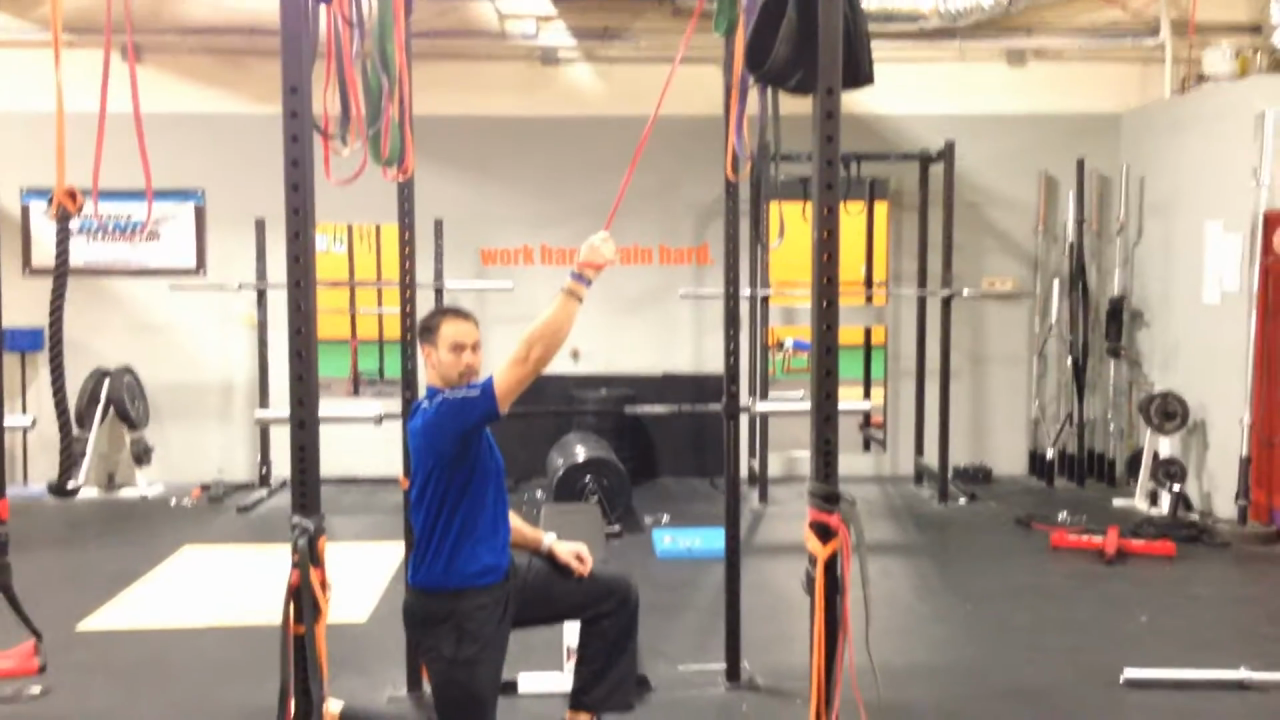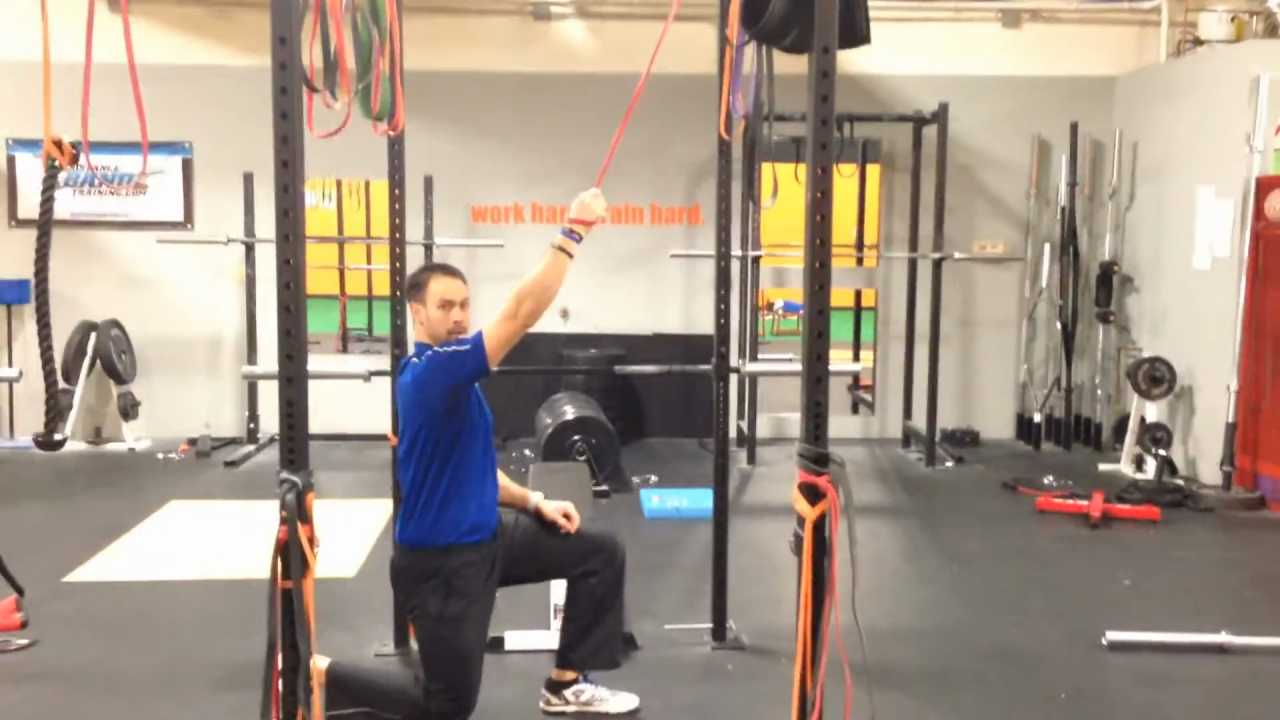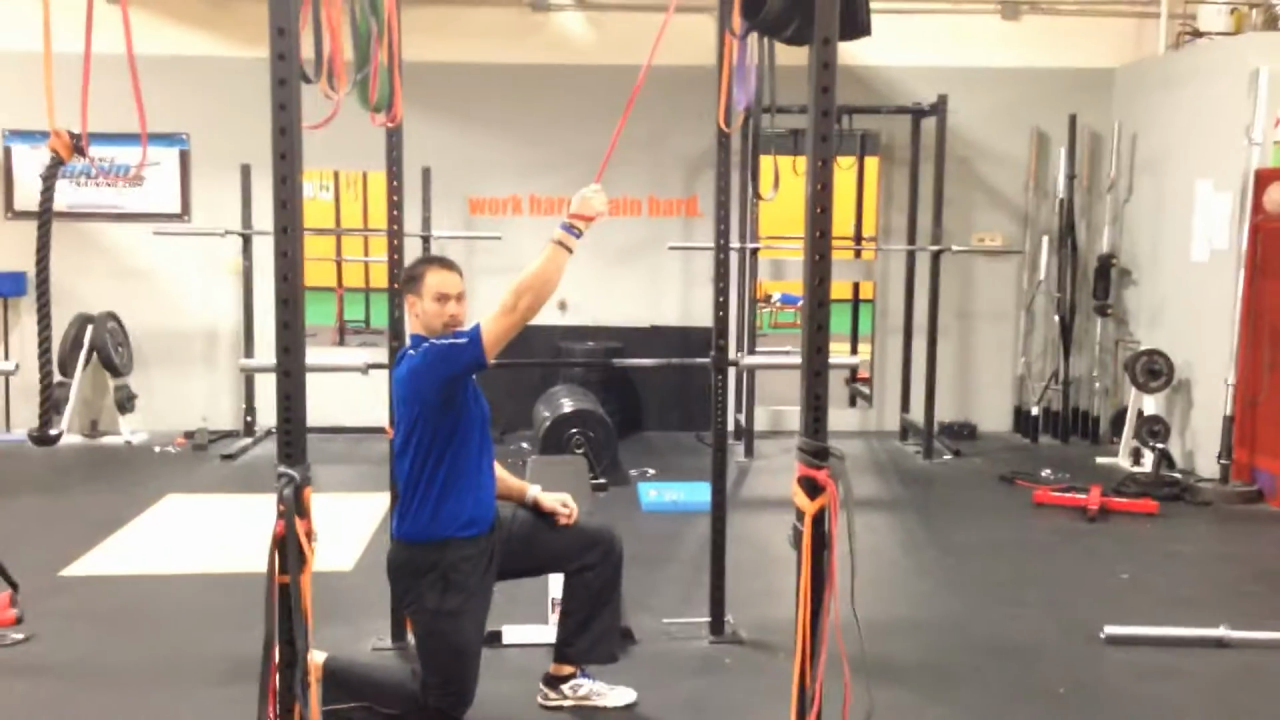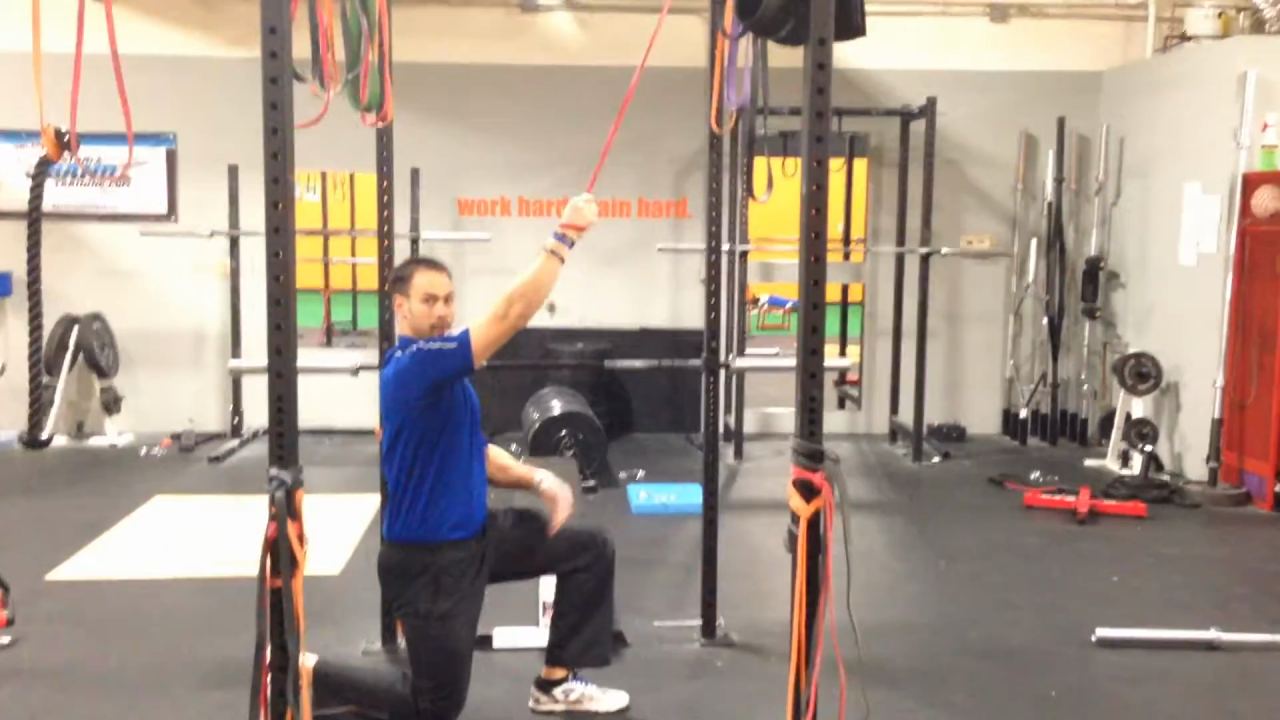
dt=0.3s
person 1, frame 1
left shoulder: (464, 419)
right shoulder: (441, 418)
right elbow: (530, 358)
left wrist: (547, 543)
right wrist: (582, 275)
left hip: (497, 579)
right hip: (455, 603)
left knee: (614, 596)
person 1, frame 2
left shoulder: (452, 378)
right shoulder: (428, 373)
right elbow: (519, 314)
left wrist: (533, 502)
right wrist: (572, 232)
left hip: (482, 538)
right hip: (439, 560)
left knee: (599, 553)
right ankle: (314, 674)
person 1, frame 3
left shoulder: (449, 371)
right shoulder: (426, 365)
right elbow: (517, 308)
left wrist: (533, 495)
right wrist: (572, 226)
left hip: (481, 531)
right hip: (435, 555)
left knee: (597, 547)
right ankle: (310, 669)
person 1, frame 4
left shoulder: (444, 370)
right shoulder: (412, 369)
left elbow: (476, 453)
right elbow: (508, 317)
left wrist: (537, 479)
right wrist: (565, 235)
left hip: (474, 534)
right hip: (428, 557)
left knee: (590, 548)
